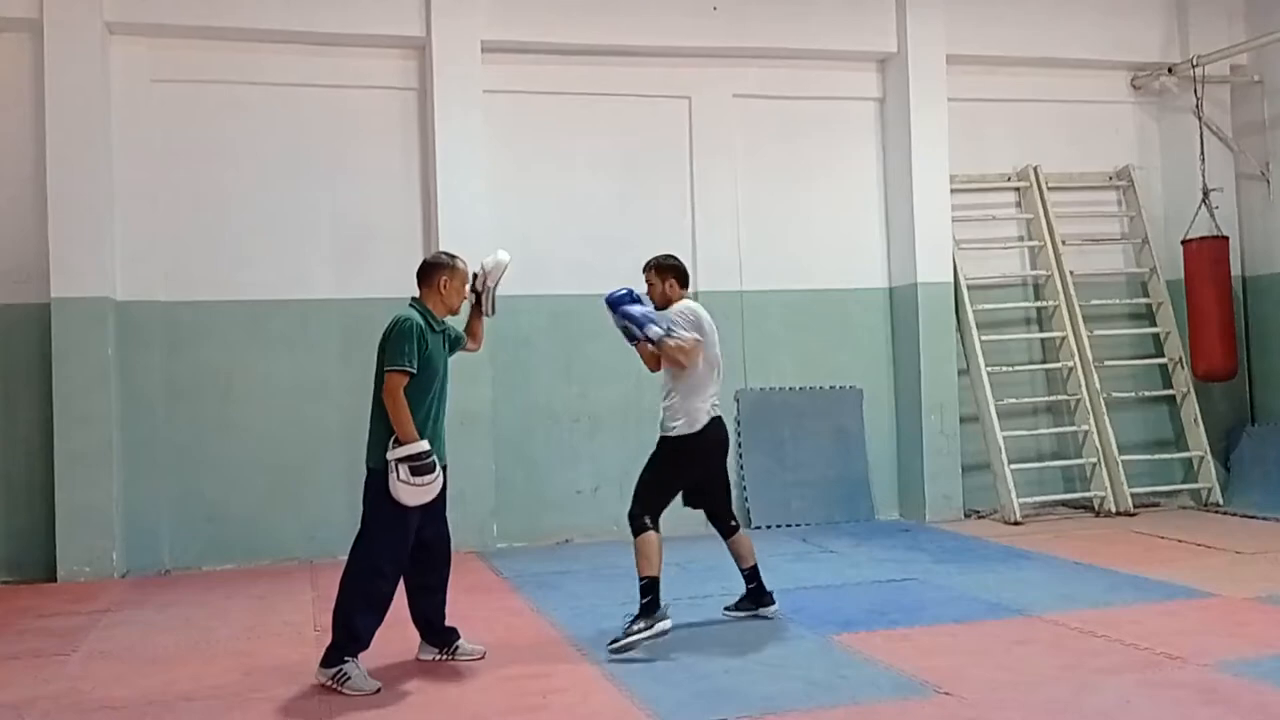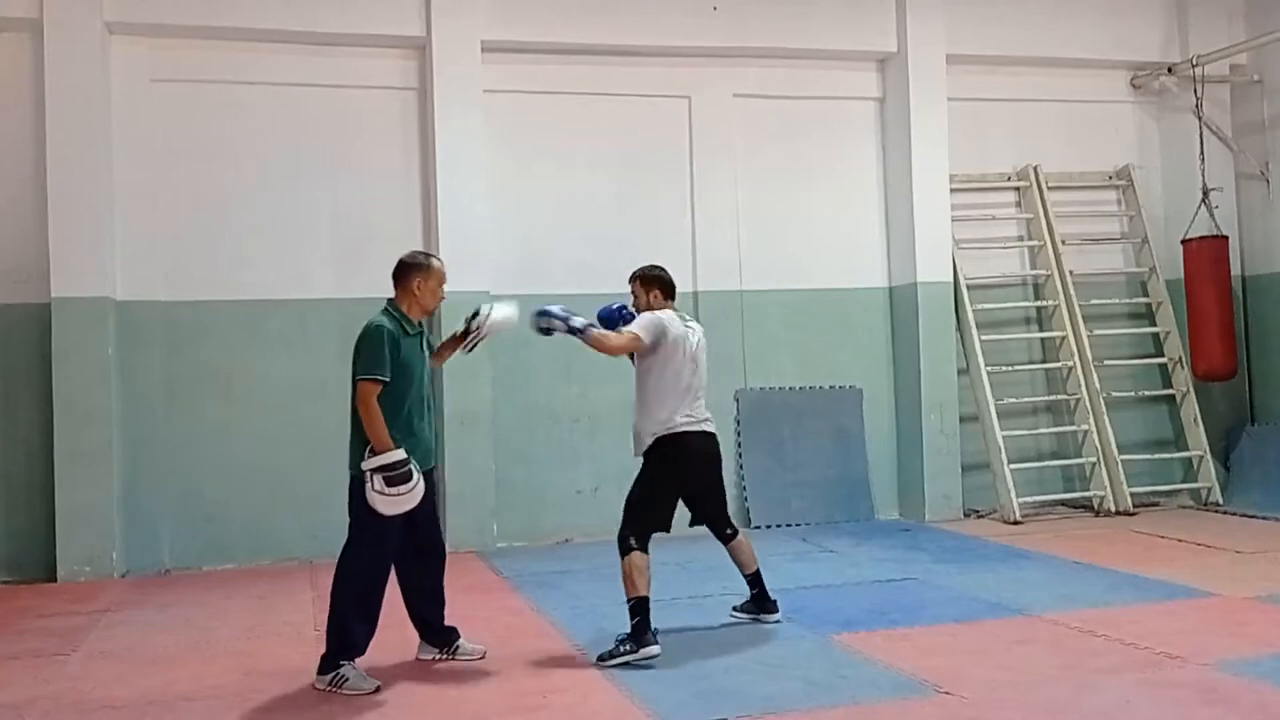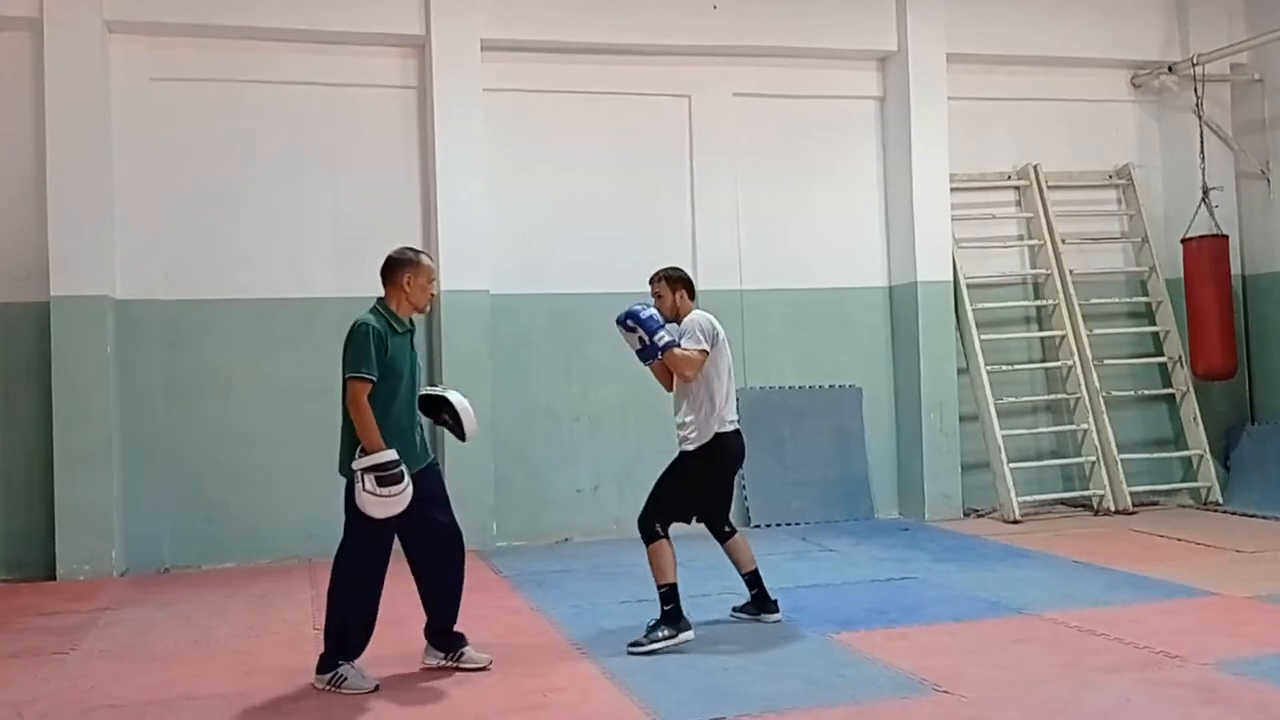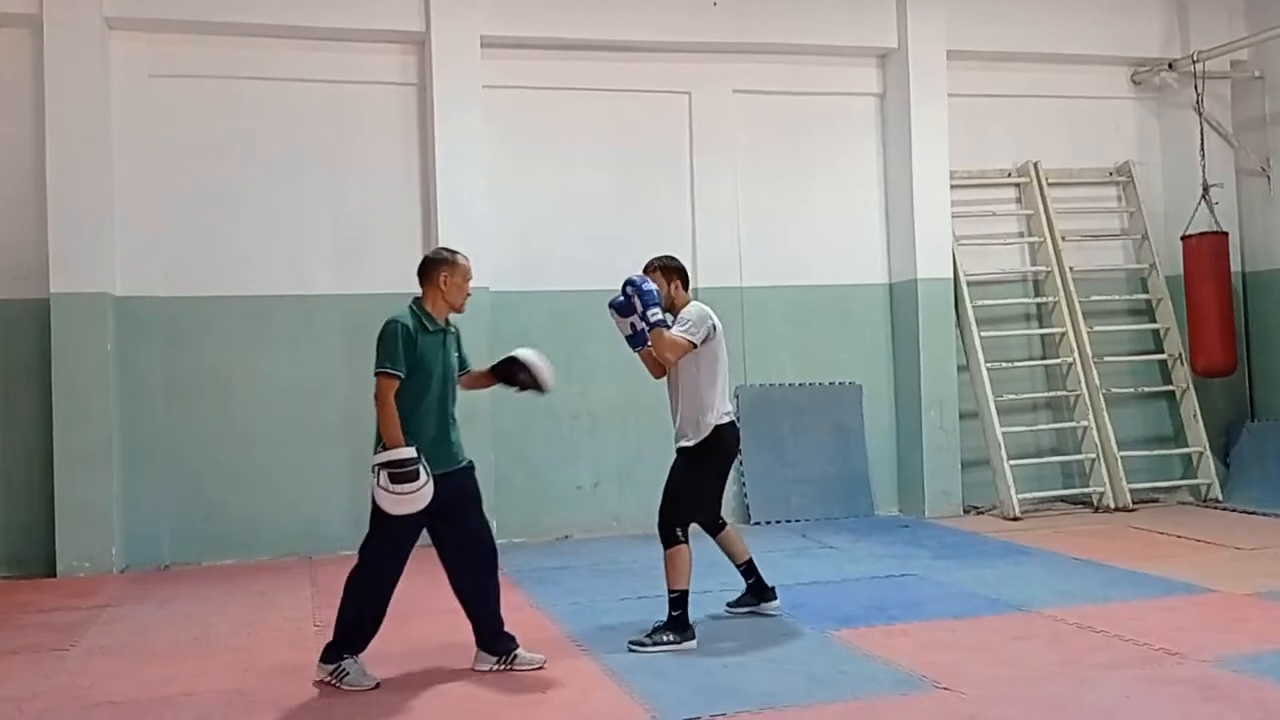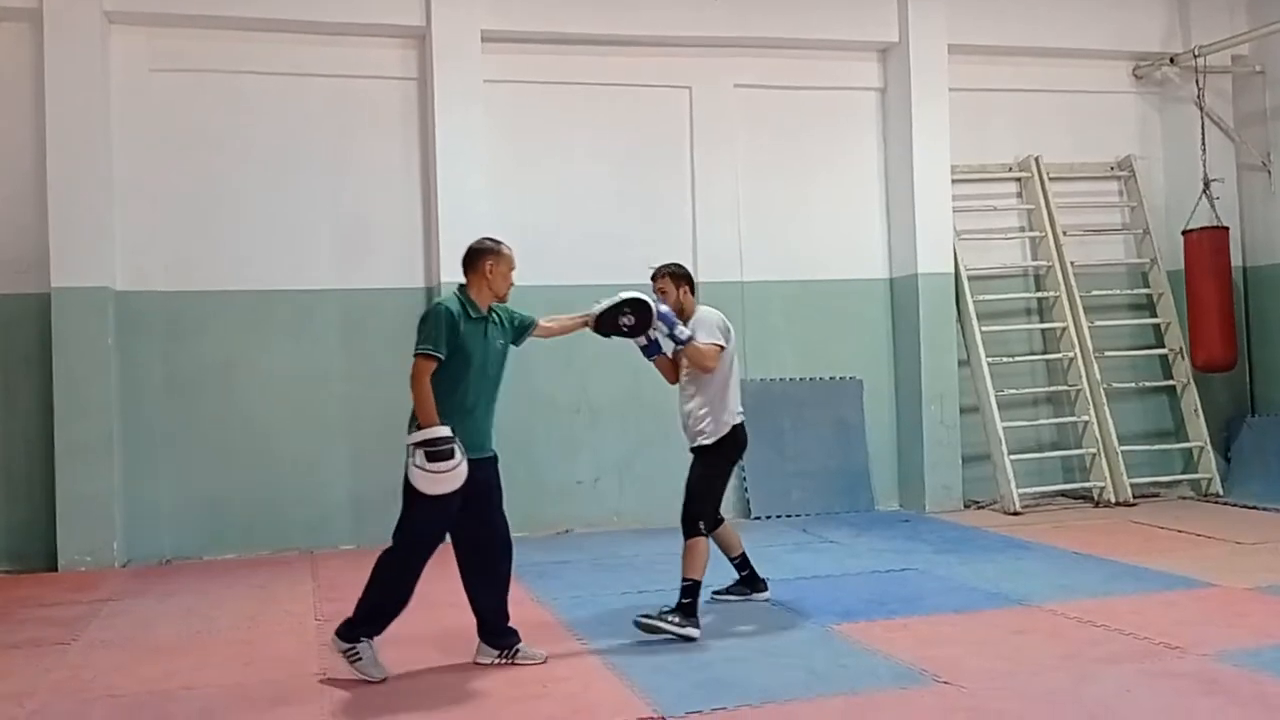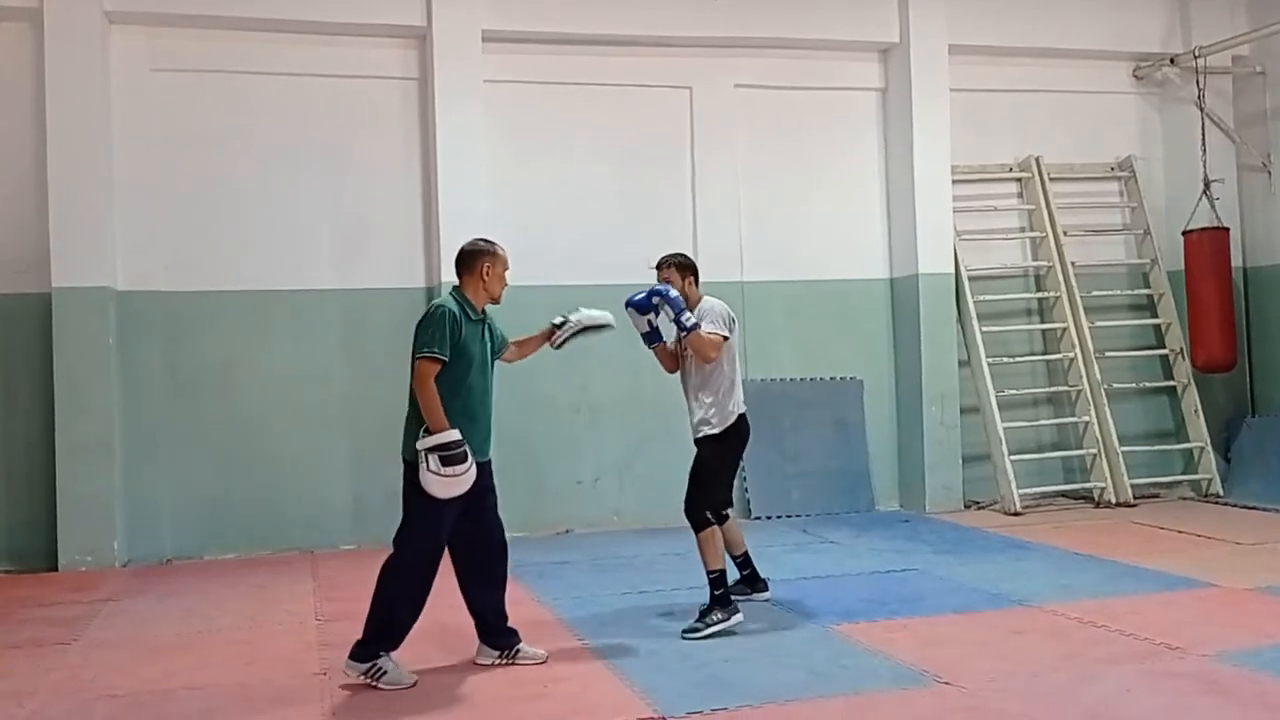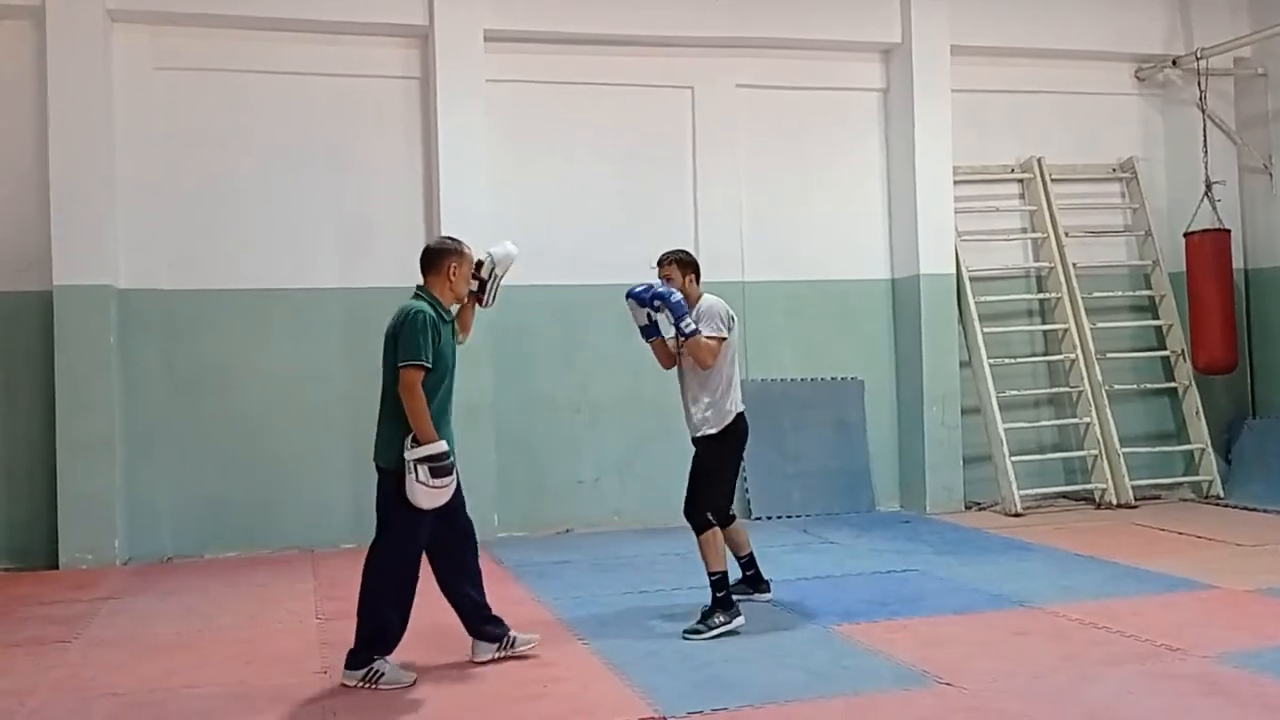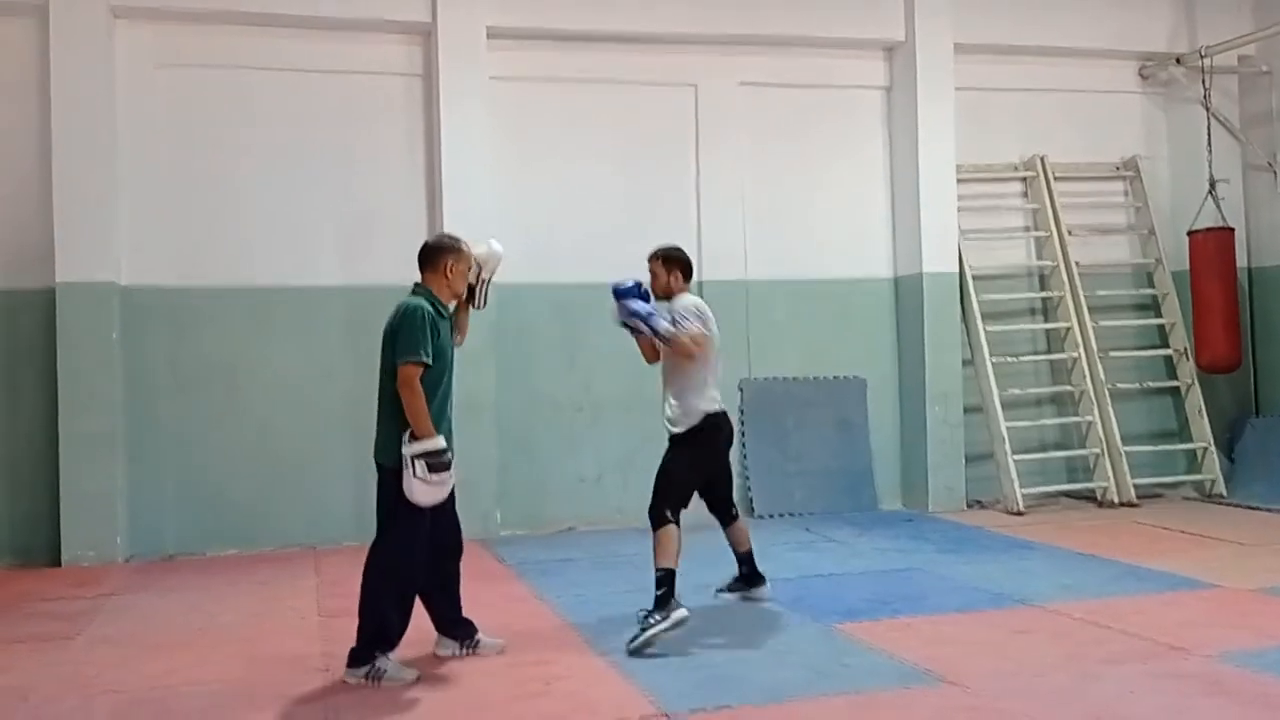
dt=0.3s
person 1, frame 1
left shoulder: (437, 329)
right shoulder: (408, 324)
left elbow: (473, 342)
right elbow: (392, 391)
left wrist: (480, 303)
right wrist: (413, 449)
left hip: (428, 462)
right hip: (396, 464)
left knee: (432, 553)
right knee: (378, 559)
left ankle: (436, 638)
right ankle: (339, 658)
person 1, frame 2
left shoulder: (415, 330)
right shoulder: (381, 330)
right elbow: (366, 399)
left wrist: (461, 339)
right wrist: (389, 458)
left hip: (418, 466)
left knee: (425, 554)
right knee: (367, 563)
left ankle: (436, 637)
right ankle: (335, 664)
person 1, frame 3
left shoulder: (406, 329)
right shoulder: (368, 329)
right elbow: (357, 398)
right wrist: (381, 460)
left hip: (418, 464)
left knee: (444, 548)
right knee: (362, 566)
left ankle: (443, 644)
right ankle: (334, 664)
person 1, frame 4
left shoulder: (449, 331)
right shoulder: (401, 329)
right elbow: (384, 395)
left wrist: (500, 376)
right wrist: (397, 456)
left hip: (452, 467)
left knee: (476, 554)
right knee: (380, 563)
left ankle: (495, 647)
right ankle: (339, 658)
person 1, frame 5
left shoulder: (500, 320)
right shoulder: (445, 313)
left elbow: (546, 327)
right elbow: (421, 376)
left wrist: (594, 318)
left hip: (479, 456)
left knee: (492, 548)
right knee: (412, 546)
left ankle: (497, 640)
right ankle: (355, 634)
person 1, frame 6
left shoulder: (482, 320)
right shoulder: (445, 313)
left elbow: (510, 352)
right elbow: (423, 379)
left wrist: (552, 334)
right wrist: (445, 440)
left hip: (472, 458)
left knee: (486, 549)
right knee: (416, 554)
left ankle: (497, 641)
right ankle: (369, 655)
person 1, frame 7
left shoulder: (439, 315)
right shoulder: (419, 316)
left elbow: (458, 334)
right elbow: (409, 386)
left wrist: (473, 299)
right wrist: (432, 446)
left hip: (436, 457)
right hip: (409, 461)
left knee: (457, 545)
right knee: (396, 558)
left ankle: (488, 635)
right ankle: (364, 660)
person 1, frame 8
left shoulder: (436, 312)
right shoulder: (416, 312)
left elbow: (454, 337)
right elbow: (408, 382)
left wrist: (466, 301)
right wrist: (429, 443)
left hip: (432, 453)
right hip: (409, 456)
left knee: (444, 545)
right knee: (398, 553)
left ankle: (454, 632)
right ankle: (367, 658)
person 2, frame 1
left shoulder: (684, 312)
right shoulder: (683, 316)
left elbow: (683, 360)
right elbow: (656, 363)
left wrist: (649, 325)
right wrist: (632, 328)
left hip: (687, 435)
right hip: (709, 432)
left knee: (642, 513)
right knee: (722, 515)
left ankle: (651, 610)
right ankle: (758, 594)
person 2, frame 2
left shoulder: (655, 320)
right shoulder: (694, 329)
left elbow: (615, 345)
left wrist: (569, 322)
right wrist: (618, 326)
left hip: (670, 445)
right hip: (704, 441)
left knee: (634, 535)
right knee: (720, 523)
left ankle: (641, 633)
right ankle: (762, 600)
person 2, frame 3
left shoulder: (697, 322)
right shoulder: (690, 328)
left elbow: (688, 371)
right elbow: (671, 382)
left wrist: (659, 333)
right wrist: (643, 344)
left hip: (709, 444)
right hip: (724, 442)
left knee: (652, 522)
right knee: (719, 524)
left ankle: (672, 619)
right ankle: (762, 600)
person 2, frame 4
left shoulder: (696, 314)
right shoulder: (679, 320)
left elbow: (669, 354)
right elbow: (659, 370)
left wrist: (651, 310)
right wrist: (631, 327)
left hip: (708, 436)
right hip: (711, 436)
left knee: (672, 523)
right knee: (708, 518)
left ankle: (678, 625)
right ankle: (759, 591)
person 2, frame 5
left shoulder: (708, 318)
right shoulder: (688, 327)
left elbow: (708, 362)
right elbow: (674, 375)
left wrist: (674, 328)
right wrist: (647, 340)
left hip: (722, 435)
right hip: (710, 437)
left knee: (694, 517)
right knee: (706, 514)
left ankle: (685, 612)
right ankle: (751, 581)
person 2, frame 6
left shoulder: (713, 309)
right shoulder: (688, 315)
left elbow: (709, 353)
right elbow: (673, 365)
left wrist: (680, 313)
right wrist: (648, 327)
left hip: (724, 426)
right hip: (711, 428)
left knee: (699, 508)
right knee: (714, 509)
left ankle: (722, 604)
right ankle: (751, 580)
person 2, frame 7
left shoulder: (713, 308)
right shoulder: (689, 314)
left elbow: (706, 358)
right elbow: (668, 361)
left wrist: (681, 318)
right wrist: (647, 321)
left hip: (722, 426)
right hip: (710, 429)
left knee: (699, 511)
right knee: (717, 510)
left ankle: (723, 607)
right ankle: (754, 580)
person 2, frame 8
left shoulder: (690, 308)
right shoulder: (676, 311)
left elbow: (692, 351)
right elbow: (653, 356)
left wrist: (651, 318)
right wrist: (637, 324)
left hip: (698, 429)
right hip: (710, 427)
left knee: (663, 510)
right knee: (722, 506)
left ankle: (665, 604)
right ankle: (750, 577)
